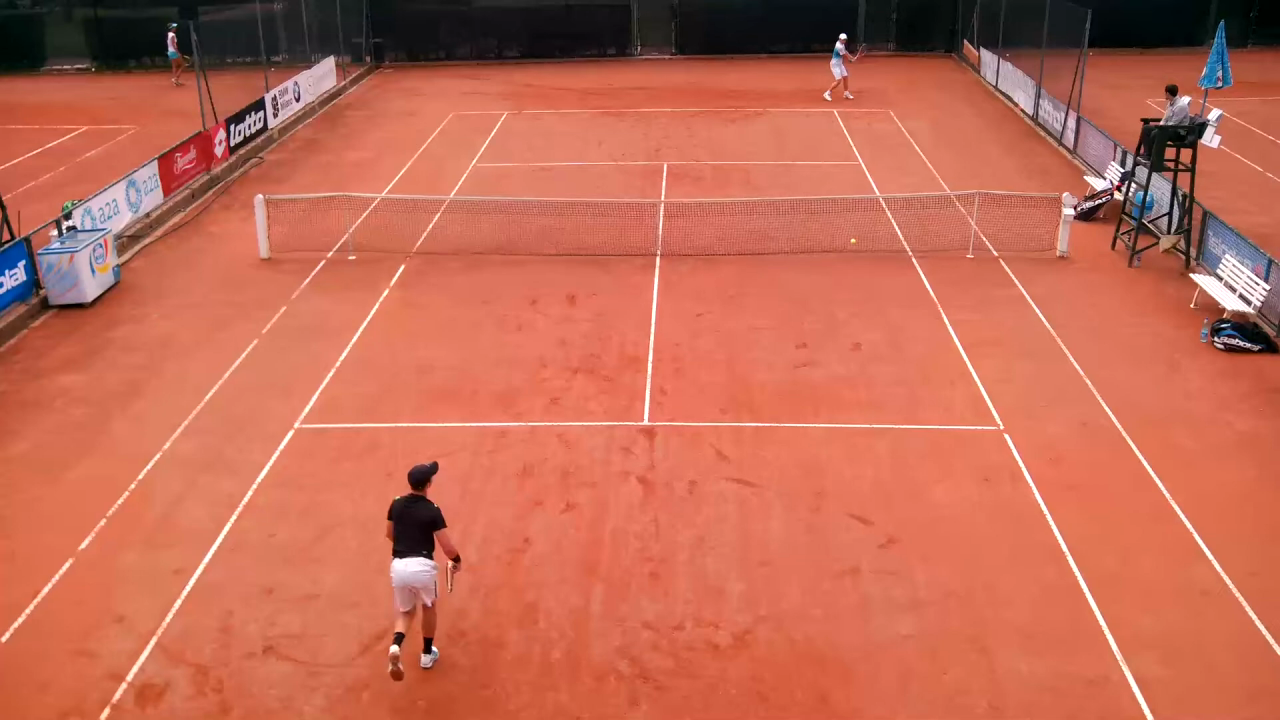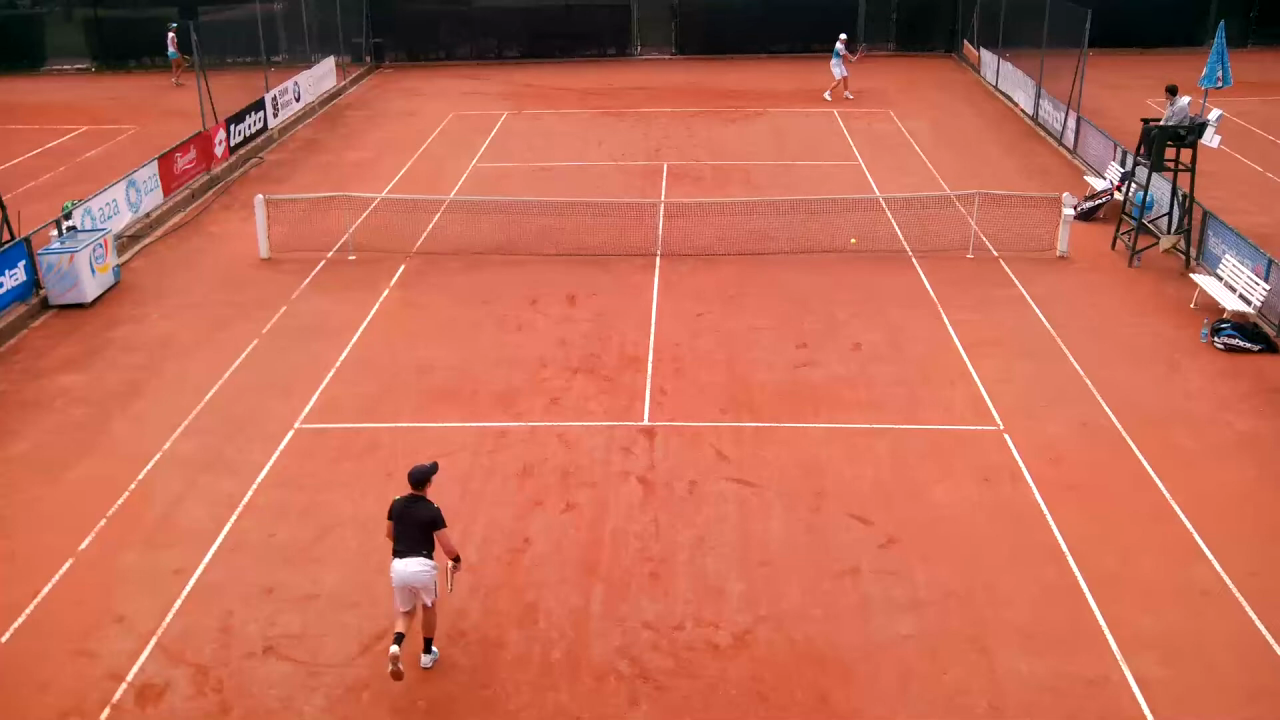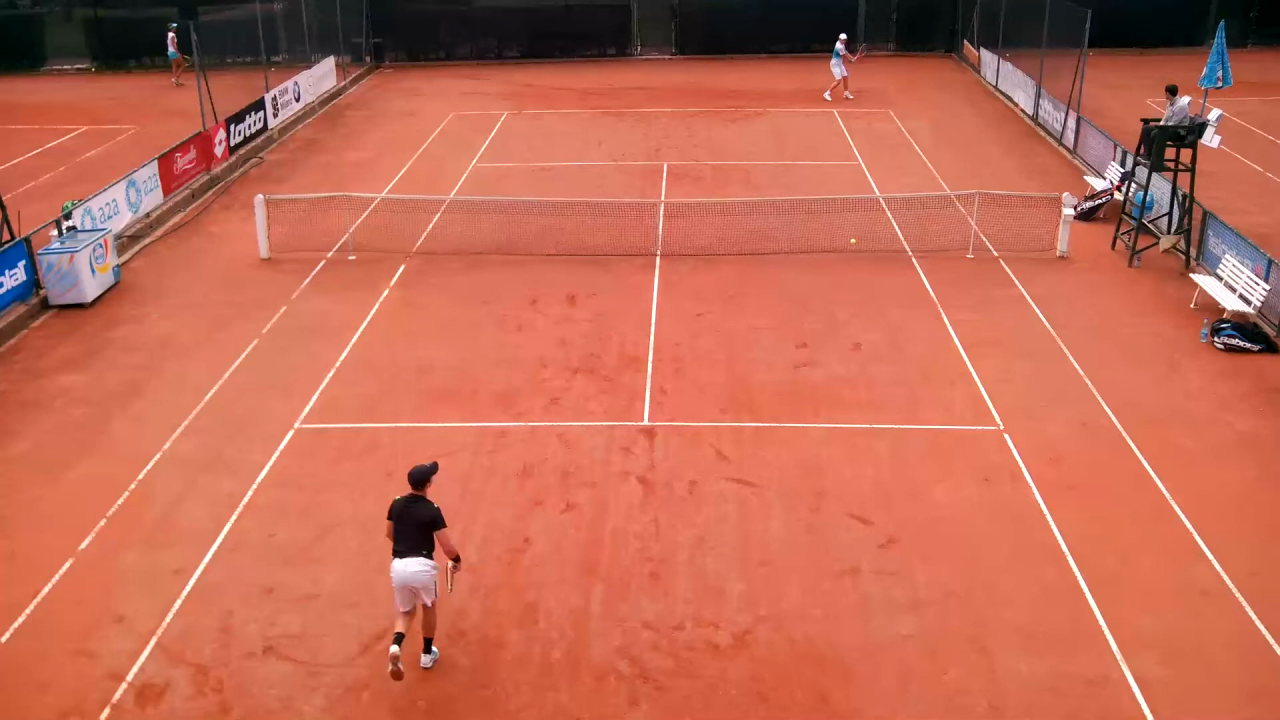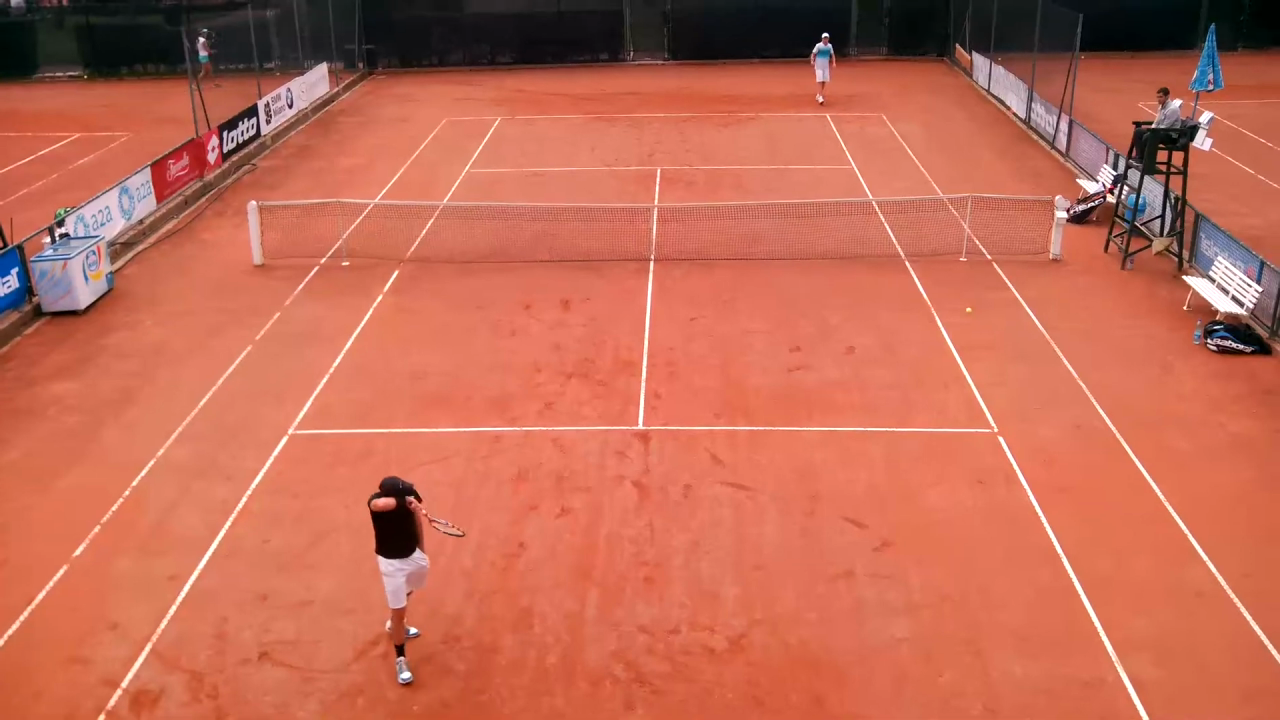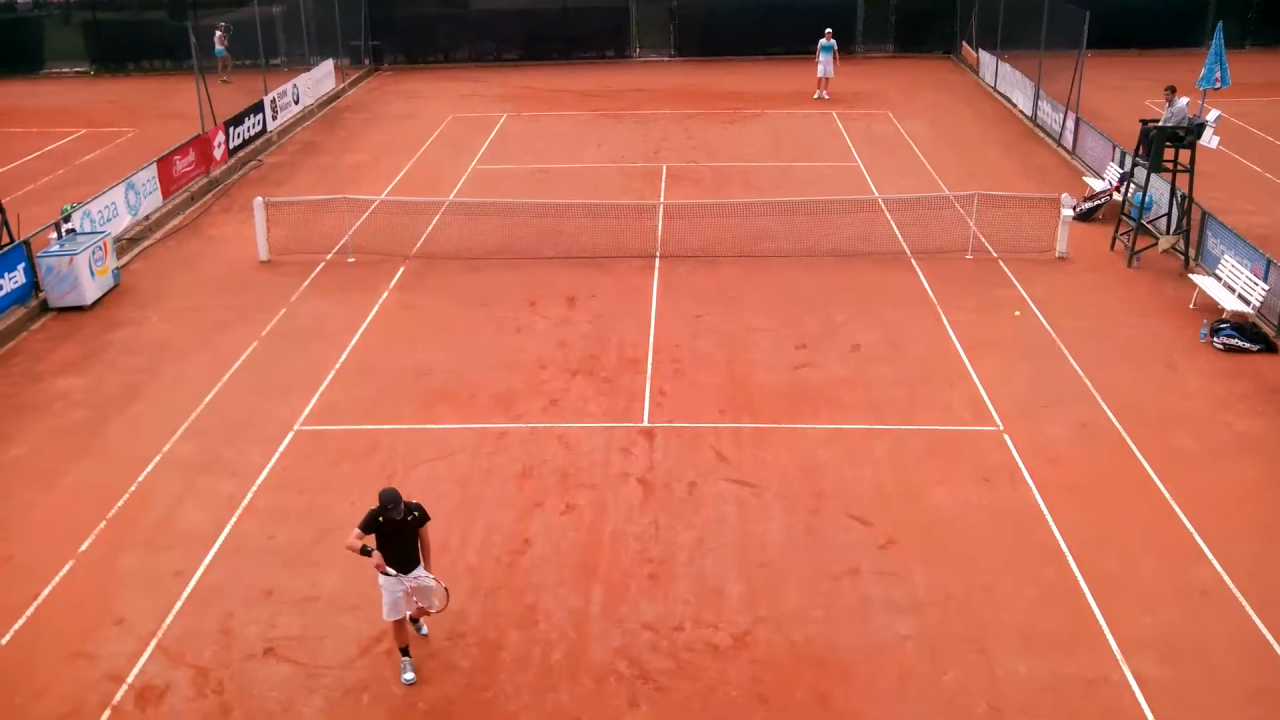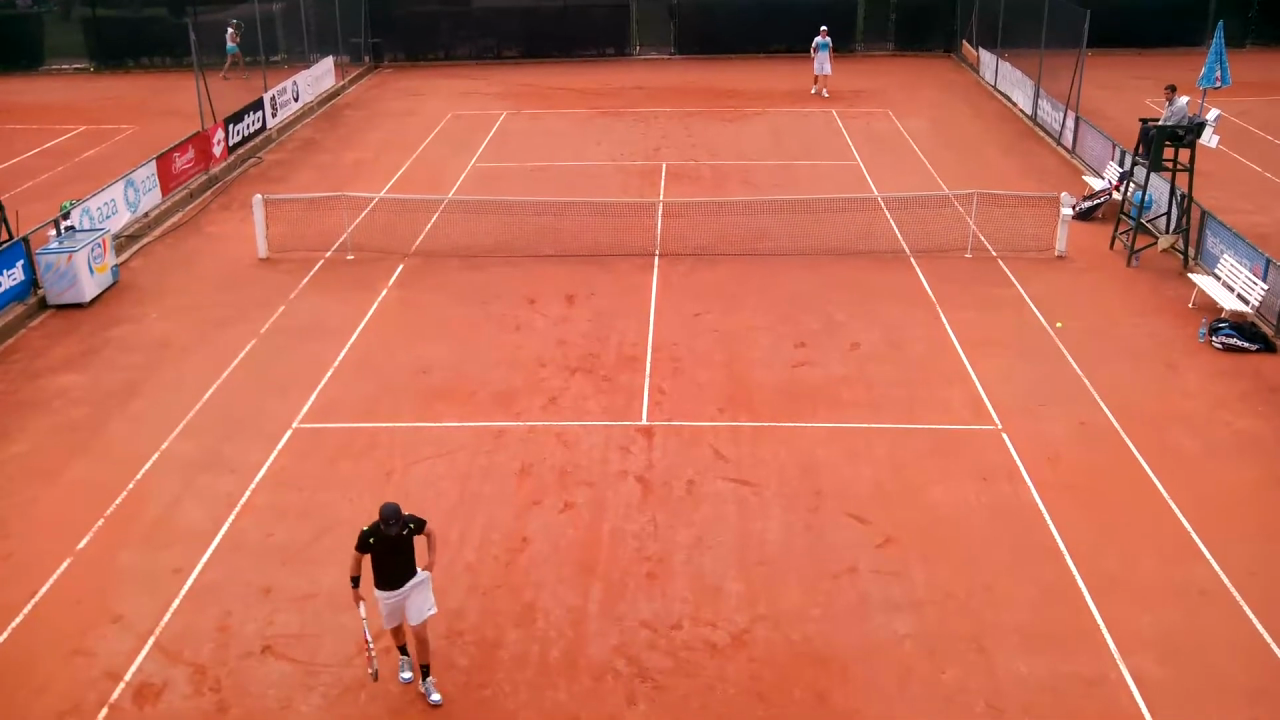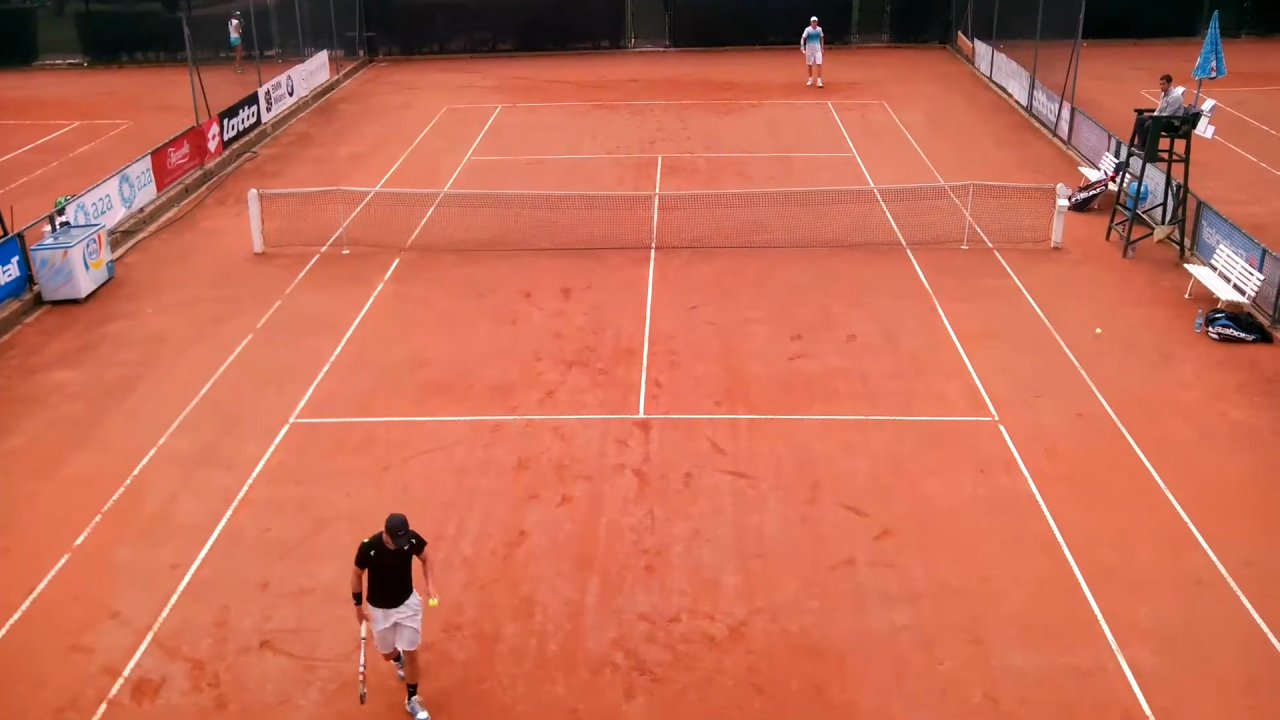
dt=0.3s
person 1, frame 1
left shoulder: (396, 504)
right shoulder: (432, 511)
right elbow: (447, 547)
right wrist: (457, 561)
left hip: (398, 566)
right hip: (422, 566)
left knee: (405, 613)
right knee: (429, 606)
left ankle: (396, 646)
right ankle: (427, 654)
person 1, frame 2
left shoulder: (396, 504)
right shoulder: (432, 511)
right elbow: (447, 548)
right wrist: (457, 561)
left hip: (398, 566)
right hip: (422, 566)
left knee: (405, 612)
right knee: (429, 607)
left ankle: (396, 645)
right ankle: (427, 653)
person 1, frame 3
left shoulder: (396, 504)
right shoulder: (432, 510)
right elbow: (447, 548)
right wrist: (457, 560)
left hip: (398, 566)
right hip: (421, 566)
left knee: (405, 612)
right knee: (429, 607)
left ankle: (396, 646)
right ankle: (427, 653)
person 1, frame 4
left shoulder: (410, 494)
right shoulder: (378, 500)
right elbow: (380, 504)
left wrist: (421, 548)
right wrist: (405, 501)
left hip: (413, 555)
right hip: (391, 562)
left knee: (406, 593)
right knee: (399, 611)
left ankle: (394, 625)
right ankle: (401, 660)
person 1, frame 5
left shoulder: (416, 510)
right shoulder: (375, 516)
left elbow: (424, 538)
right elbow: (350, 542)
left wrist: (428, 566)
right wrist: (371, 552)
left hip: (416, 570)
right hip: (390, 576)
right knee: (398, 621)
left ankle: (414, 619)
right ankle: (406, 660)
person 1, frame 6
left shoulder: (411, 522)
right shoulder: (368, 535)
left elbow: (430, 531)
right elbow: (356, 559)
left wrist: (431, 559)
right wrist: (355, 588)
left hip: (413, 583)
right hip: (386, 591)
left knee: (420, 633)
right knee: (396, 629)
left ankle: (427, 681)
right ankle: (404, 658)
person 1, frame 7
left shoulder: (412, 539)
right shoulder: (369, 547)
left elbow: (425, 559)
right elbow: (356, 575)
left wrist: (430, 586)
right wrist: (358, 605)
left hip: (407, 603)
right hip: (380, 609)
left knee: (411, 653)
right knee: (387, 653)
left ankle: (412, 700)
right ankle: (398, 658)
